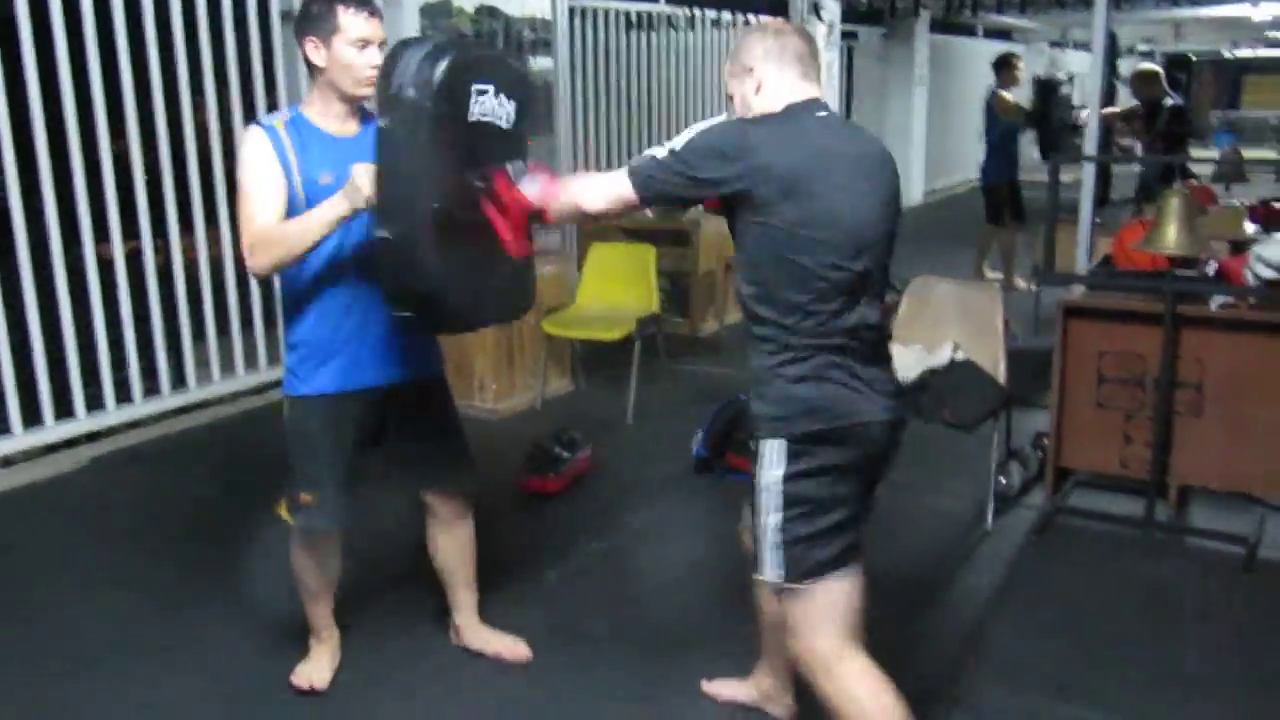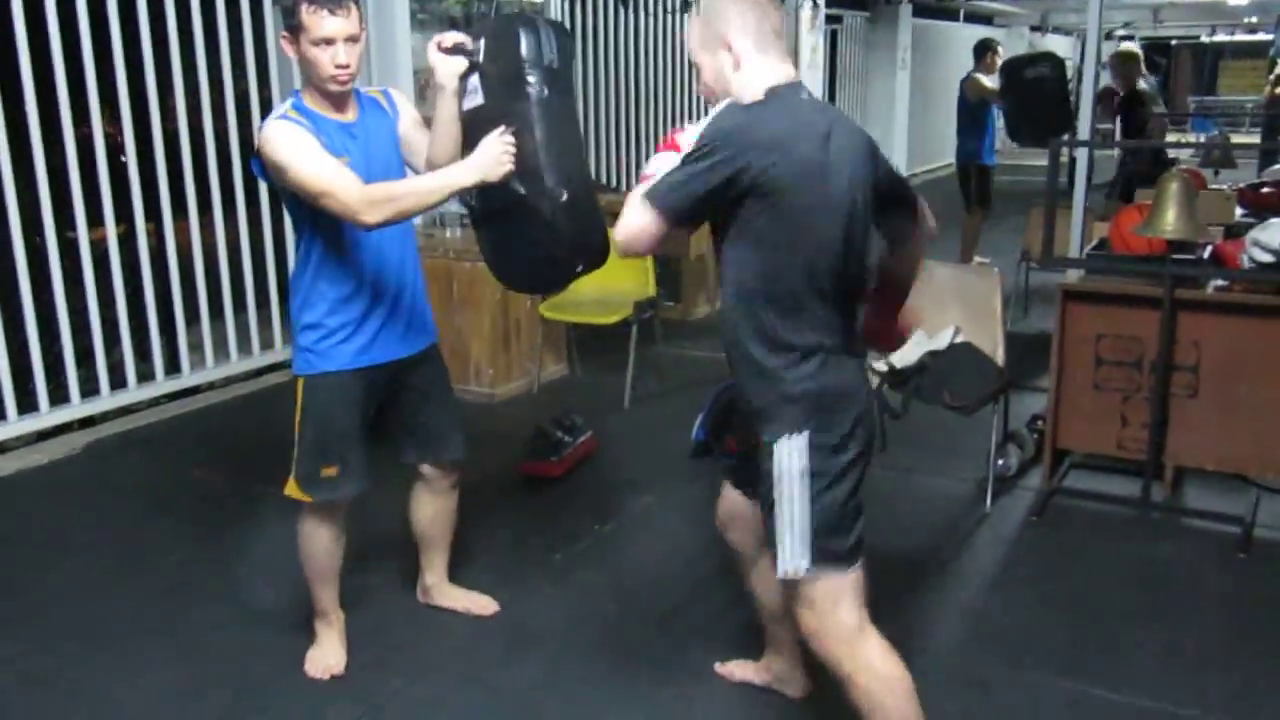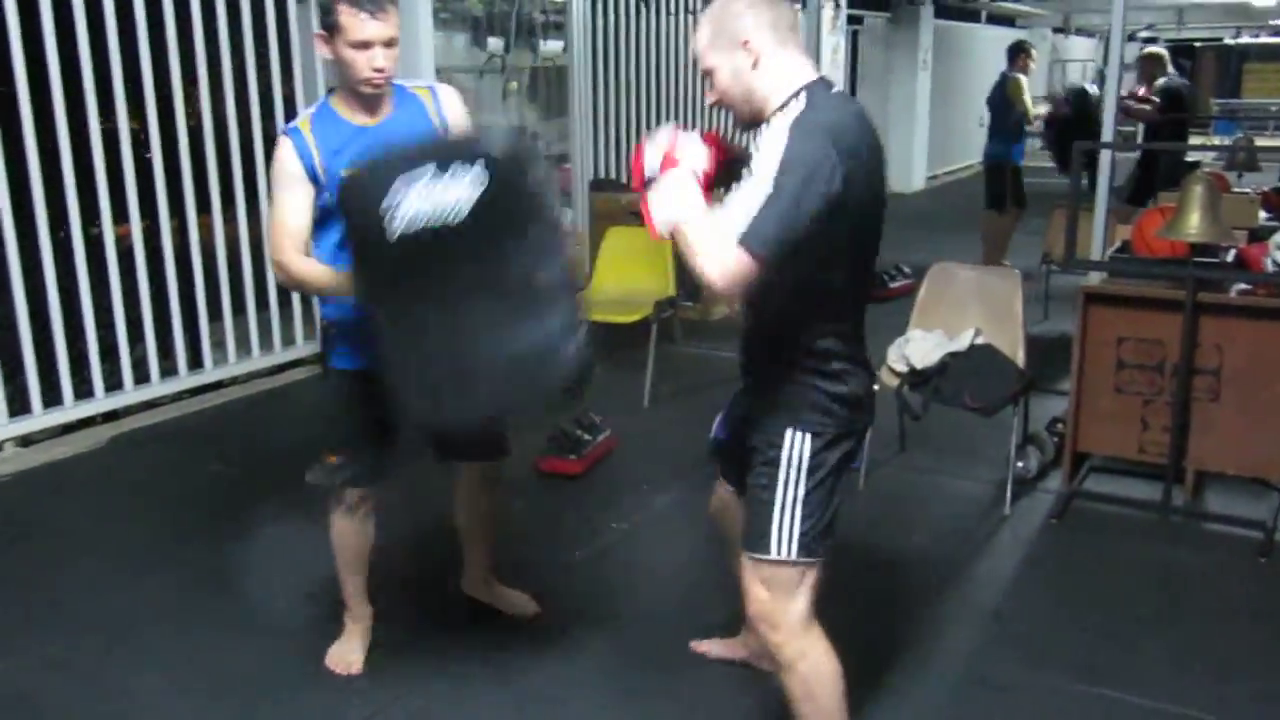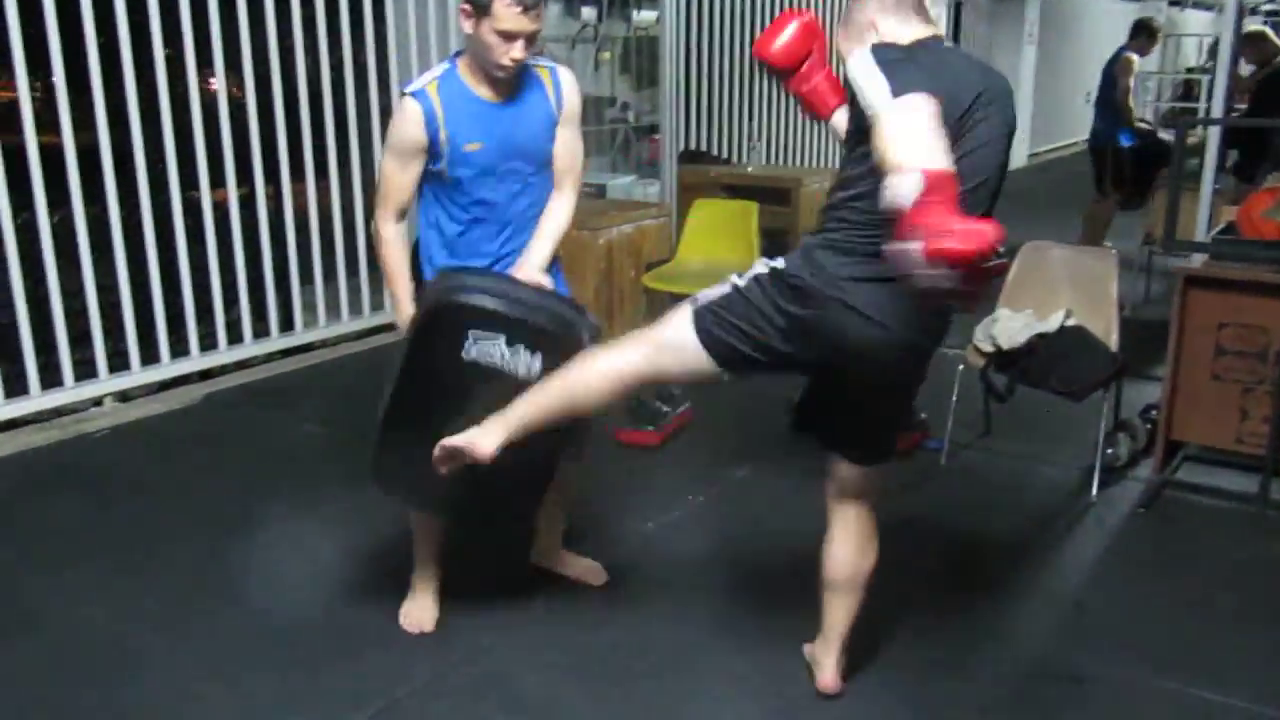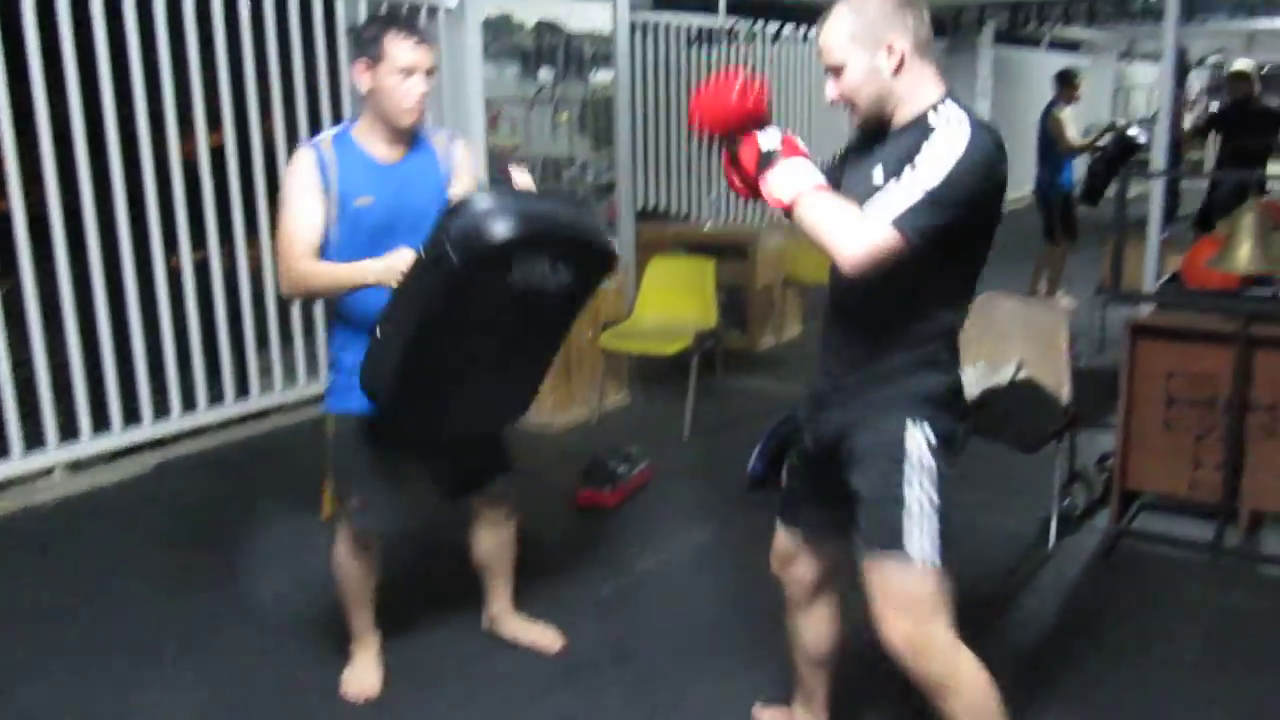
dt=0.5s
person 1, frame 1
left shoulder: (743, 142)
right shoulder: (872, 156)
left elbow: (604, 196)
left wrist: (534, 199)
left hip: (808, 415)
right hip: (864, 403)
left knee: (822, 644)
right knee: (773, 545)
person 1, frame 2
left shoulder: (738, 129)
right shoulder: (847, 136)
left elbow: (632, 235)
right elbow: (917, 230)
left wrist: (667, 168)
left hip: (806, 407)
right hip: (782, 391)
left knee: (836, 627)
right knee: (741, 519)
person 1, frame 3
left shoulder: (804, 135)
right shoulder: (828, 114)
left elbow: (722, 270)
left wrist: (676, 185)
right wrist: (706, 188)
left hip: (812, 401)
right hip: (781, 382)
left knee: (779, 607)
right knee: (731, 508)
right ankle: (758, 641)
person 1, frame 4
left shoulder: (882, 60)
right shoulder: (990, 83)
left elbow: (906, 121)
left wrist: (928, 194)
right wrist: (807, 79)
left hip: (822, 289)
right hip: (904, 325)
left knee: (639, 355)
right knee: (850, 491)
left ankle: (493, 432)
right ankle: (829, 653)
person 1, frame 5
left shoulder: (960, 142)
right shoulder: (883, 139)
left elbow: (857, 247)
right elbow: (822, 205)
left wrist: (786, 171)
right wrist: (750, 139)
left hip: (901, 411)
right hip: (843, 396)
left knee: (913, 636)
right knee: (796, 562)
person 2, frame 1
right shoulder: (269, 141)
right elbow: (260, 255)
right wrist: (344, 201)
left hip: (408, 357)
right hip: (324, 371)
left knee: (449, 495)
right knee: (314, 520)
left ankle: (467, 622)
right ankle: (324, 637)
person 2, frame 2
left shoulder: (391, 107)
right shoulder: (284, 133)
left elbow: (434, 170)
right elbow: (365, 207)
left wrist: (447, 89)
right wrist: (473, 170)
left hip: (410, 332)
right hip: (335, 348)
left knee: (440, 465)
right knee: (325, 495)
left ankle: (434, 581)
right ankle: (328, 620)
person 2, frame 3
left shoulder: (439, 104)
right shoulder: (301, 144)
right elbow: (287, 260)
right wrist: (355, 283)
right hip: (362, 345)
left knee: (481, 459)
right knee: (354, 488)
left ankle: (476, 575)
right ankle: (357, 615)
person 2, frame 4
left shoulder: (558, 87)
right shoulder: (421, 105)
left elbow: (564, 187)
right elbow: (389, 218)
left wrist: (532, 263)
right wrist: (408, 315)
left hip: (537, 290)
left ankle: (549, 543)
right ankle: (424, 572)
person 2, frame 5
left shoulder: (449, 156)
right shoulder: (317, 162)
right elbow: (293, 275)
right wrist: (374, 270)
right hip: (369, 375)
left knee: (494, 491)
right knee: (360, 521)
left ankle: (500, 610)
right ankle: (364, 641)
person 3, frame 1
left shoulder: (1001, 97)
right shoulder: (1001, 98)
left elbow: (1017, 125)
right elbow: (1028, 118)
left hip: (997, 171)
right hip: (1001, 173)
left knee: (997, 224)
right knee: (1013, 224)
left ankle: (982, 269)
right ankle: (1010, 278)
person 3, frame 2
left shoulder: (982, 82)
right shoulder: (975, 81)
left elbow: (1001, 98)
left hip: (981, 156)
right hip: (974, 158)
left knee: (977, 210)
right knee: (978, 211)
left ankle: (967, 257)
right ankle: (966, 262)
person 3, frame 3
left shoulder: (1001, 82)
right shoulder: (1017, 80)
right elbow: (1028, 116)
right wrist: (1047, 110)
left hip: (996, 155)
right hip: (1005, 157)
left knee: (996, 210)
right knee: (1013, 210)
left ankle: (989, 259)
right ankle: (992, 261)
person 3, frame 4
left shoulder: (1119, 56)
right shoulder: (1129, 59)
right elbow: (1124, 101)
left wrist: (1131, 125)
left hip: (1104, 135)
right hip: (1111, 139)
left knee: (1104, 194)
right knee: (1112, 196)
left ankle: (1088, 241)
right ankle: (1091, 245)
person 3, frame 5
left shoulder: (1057, 110)
right shoulder: (1058, 113)
left elbow: (1066, 147)
right elbow: (1072, 148)
left wrist: (1095, 143)
right wrist: (1104, 132)
left hip: (1054, 187)
right hip: (1056, 188)
left knee: (1054, 242)
right knee: (1063, 242)
left ankle: (1037, 289)
right ankle: (1051, 296)
